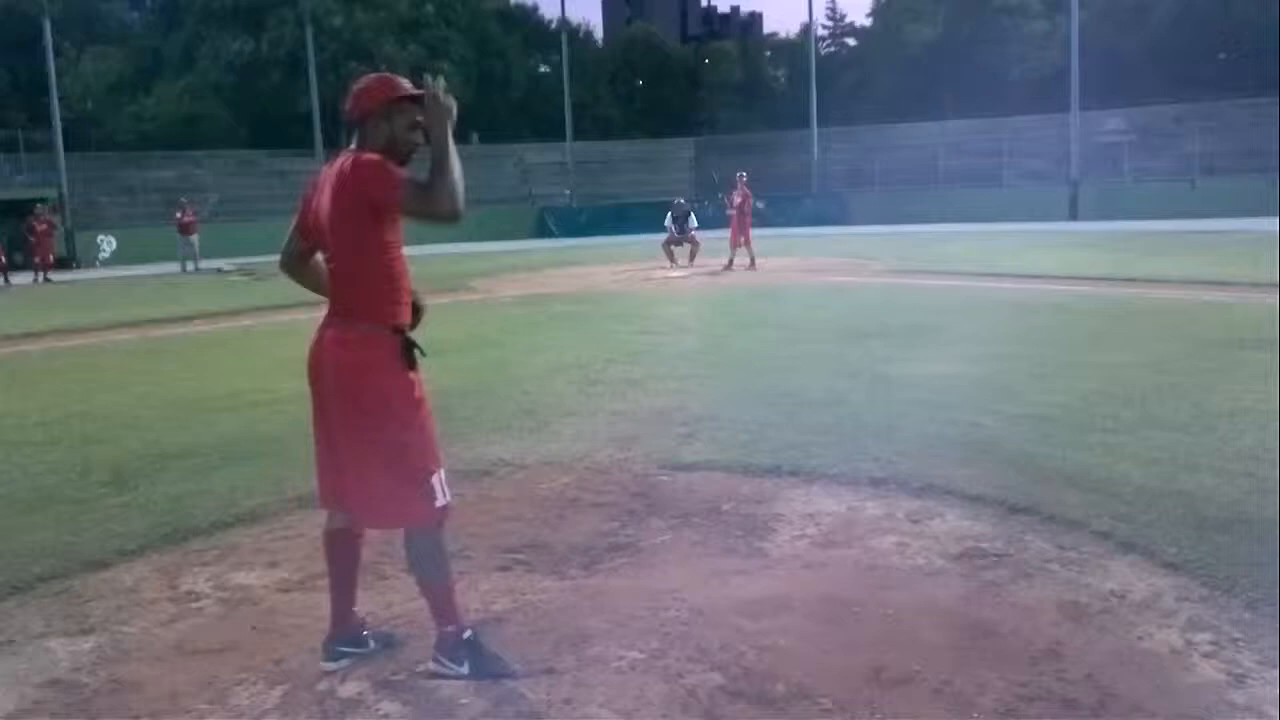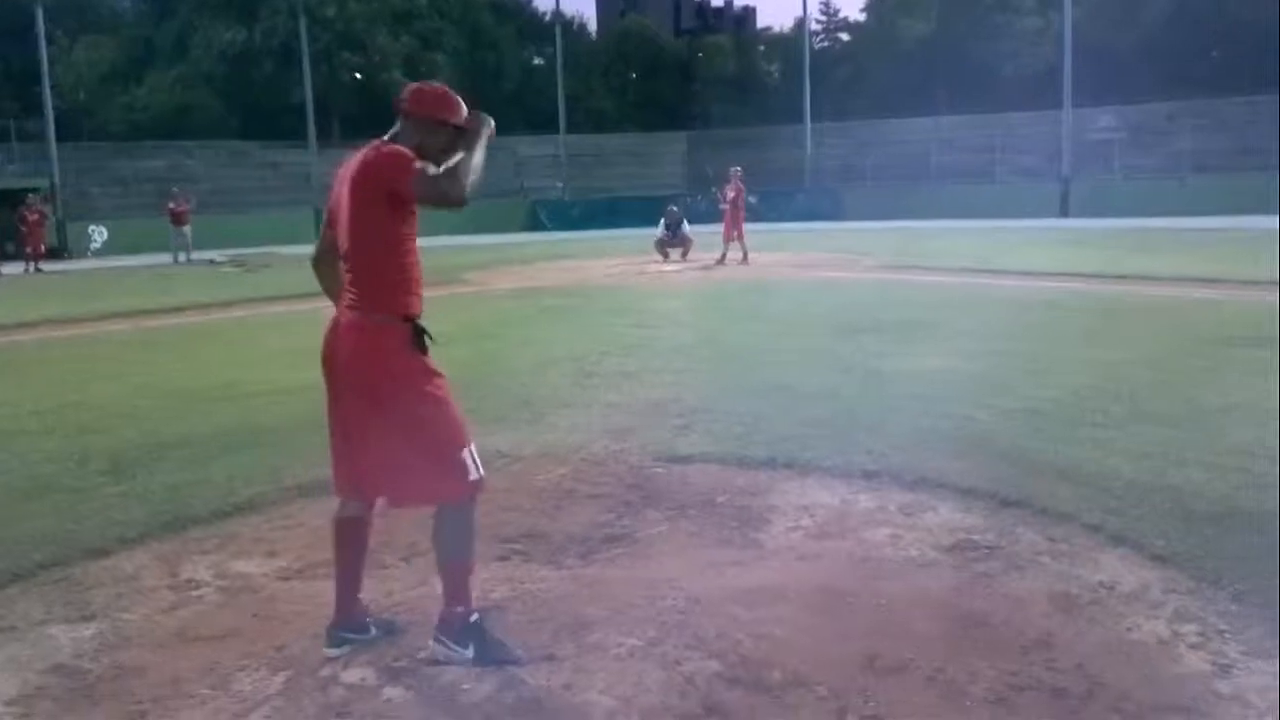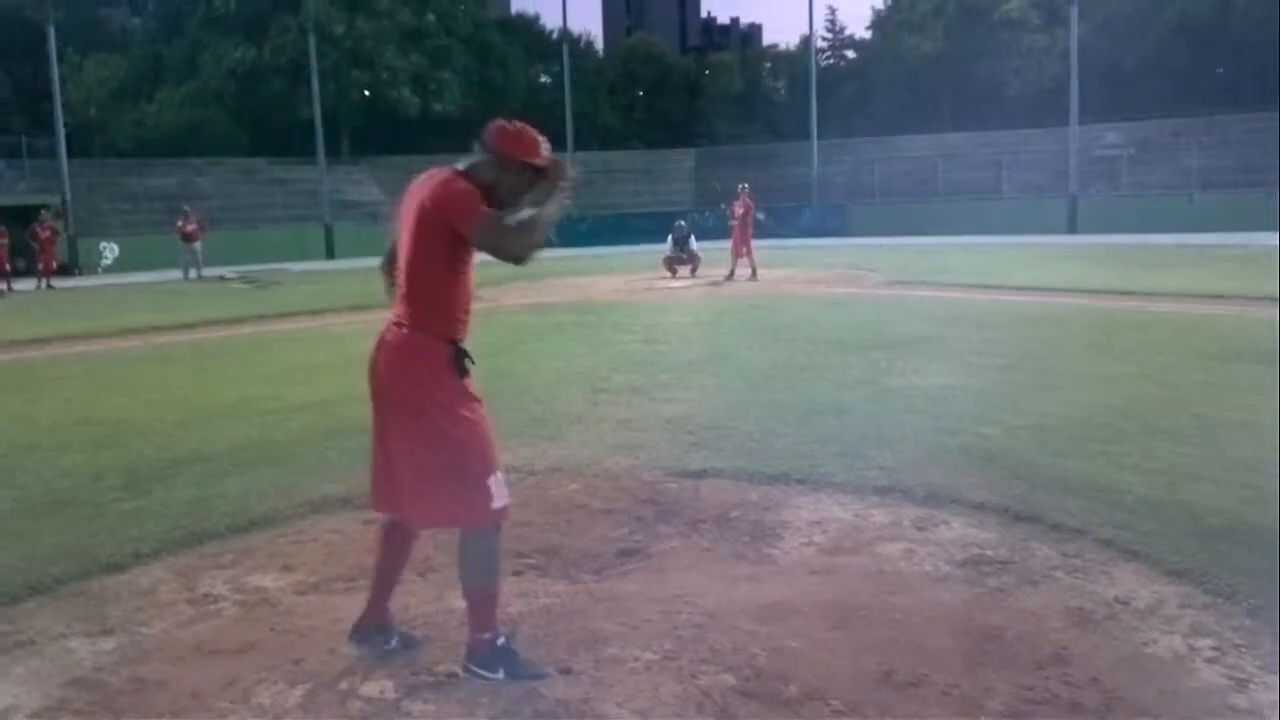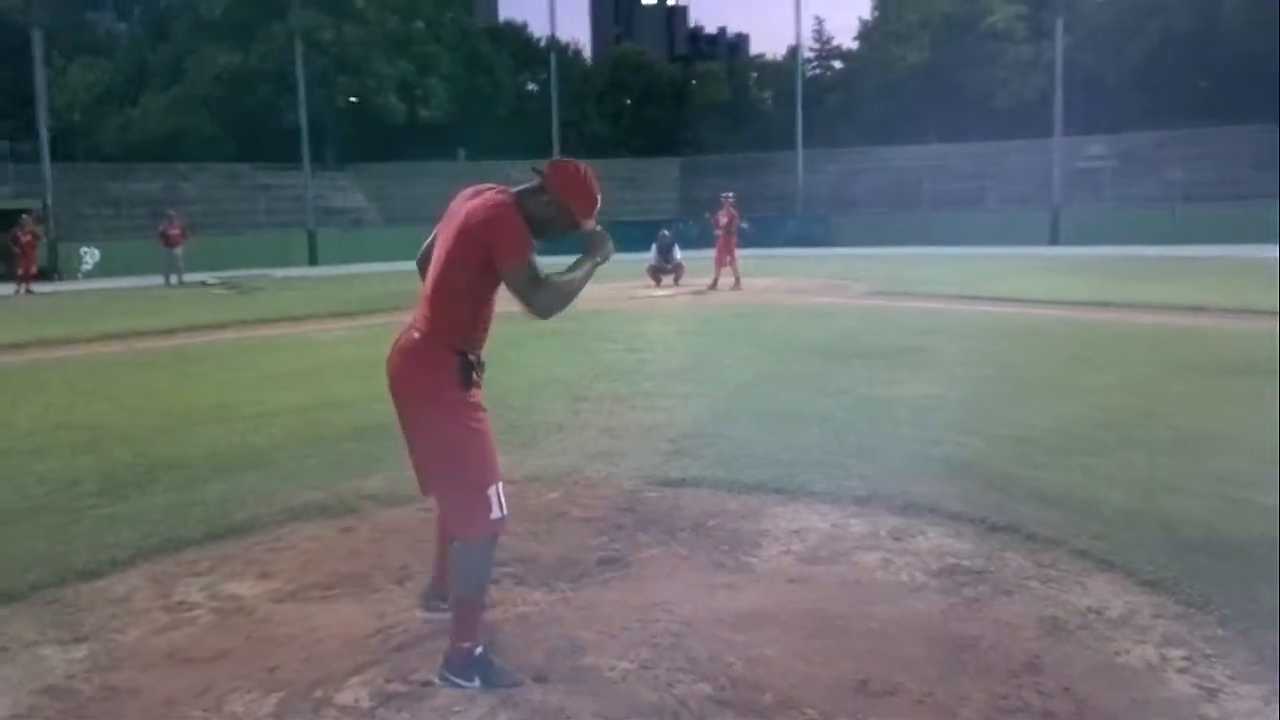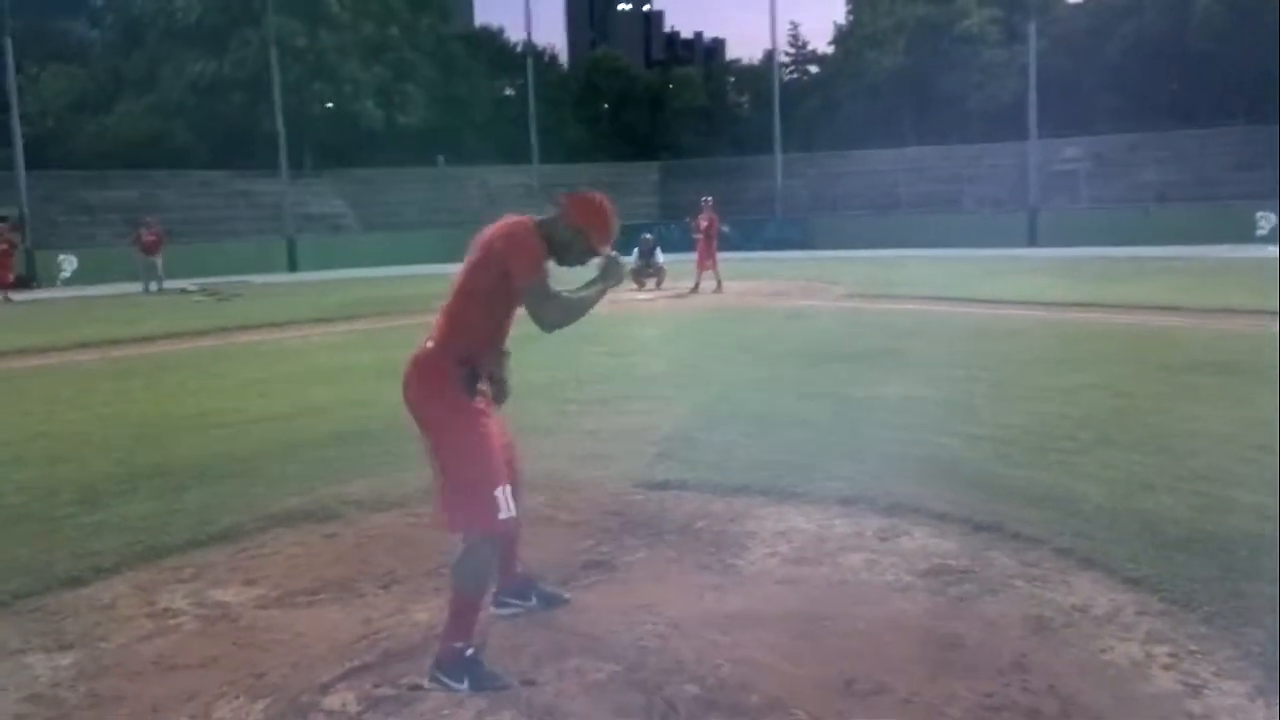
dt=0.3s
person 1, frame 1
left shoulder: (328, 178)
right shoulder: (368, 171)
left elbow: (294, 258)
right elbow: (448, 207)
right wrist: (443, 131)
left hip: (336, 346)
right hip: (376, 354)
left knee: (348, 498)
right knee: (424, 503)
left ankle: (344, 631)
right ankle: (454, 643)
person 1, frame 2
left shoulder: (355, 168)
right shoulder: (386, 161)
left elbow: (325, 256)
right elbow: (455, 191)
right wrist: (479, 139)
left hip: (349, 337)
right hip: (388, 343)
left knee: (359, 486)
right knee: (459, 481)
left ankle: (347, 617)
right ankle: (458, 623)
person 1, frame 3
left shoulder: (428, 184)
right shoulder: (456, 193)
left elbow: (393, 261)
right elbow: (516, 248)
right wrist: (555, 191)
left hip: (398, 351)
right hip: (430, 362)
left knee: (414, 494)
right knee: (484, 507)
left ankle: (375, 623)
right ankle: (484, 647)
person 1, frame 4
left shoulder: (477, 197)
right shoulder: (502, 216)
left elbow: (425, 262)
right elbow: (542, 301)
right wrist: (595, 258)
left hip: (418, 356)
right hip: (440, 370)
left knee: (460, 486)
right knee: (482, 516)
left ankle: (443, 586)
right ankle: (463, 657)
person 1, frame 5
left shoulder: (514, 234)
right shoulder: (523, 236)
right elbow: (548, 315)
left wrist: (491, 357)
right wrist: (604, 281)
left hip: (461, 374)
right hip: (447, 382)
left knee: (505, 477)
right knee: (490, 515)
left ankle: (510, 587)
right ankle: (454, 656)
